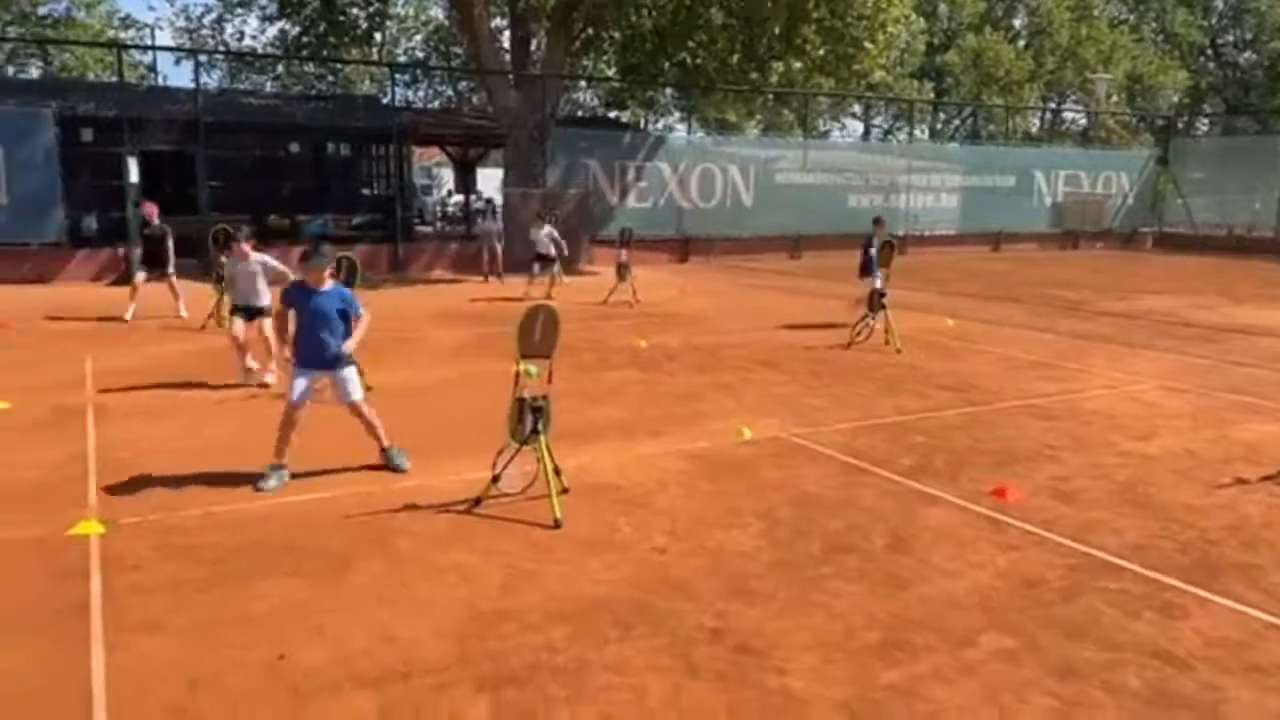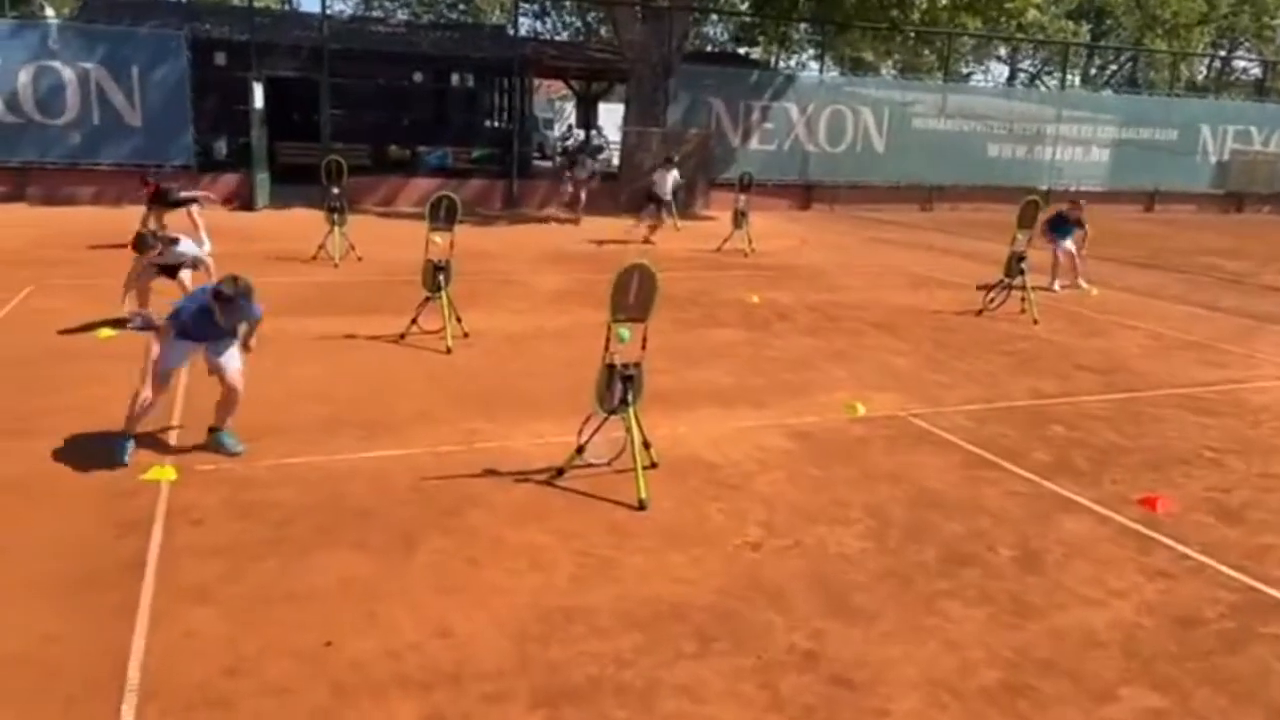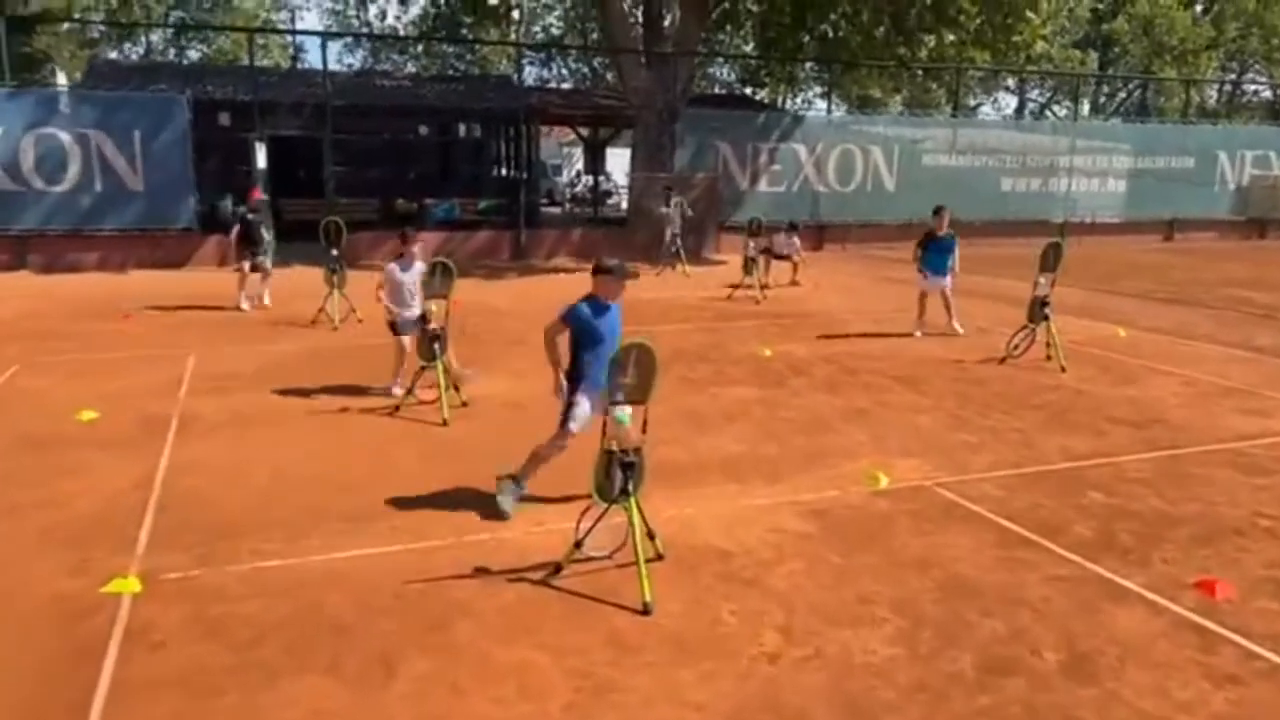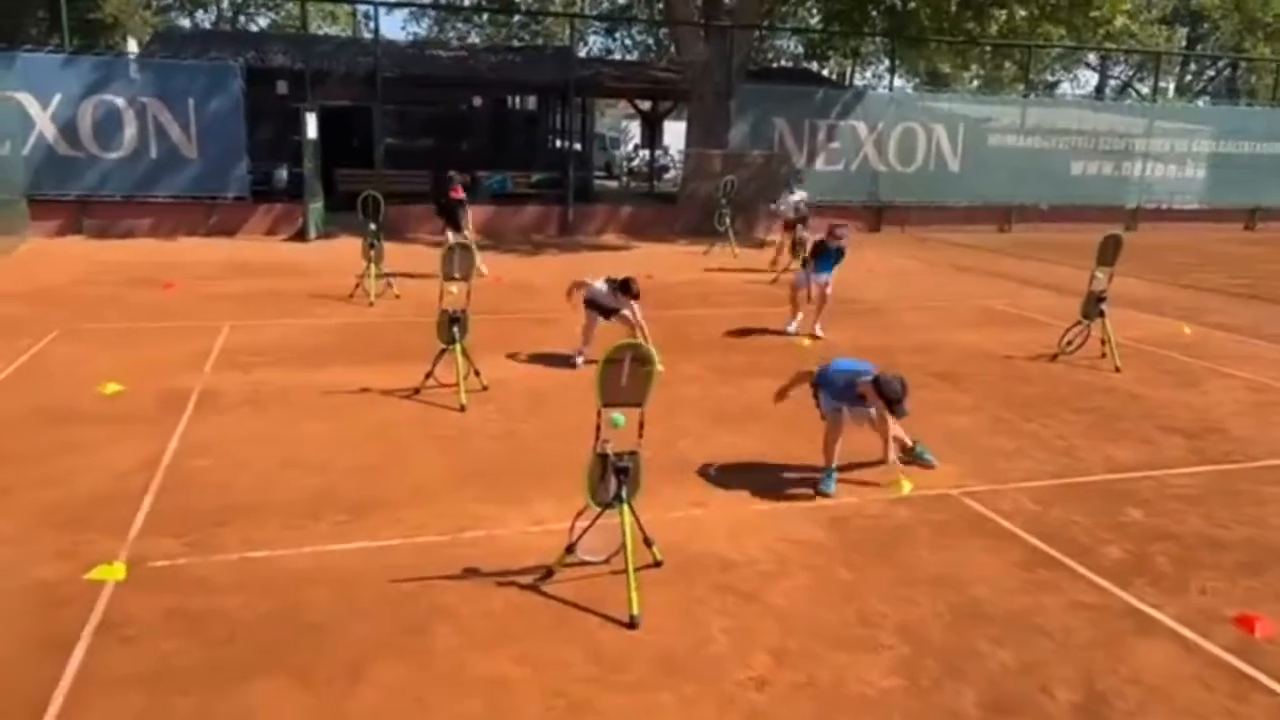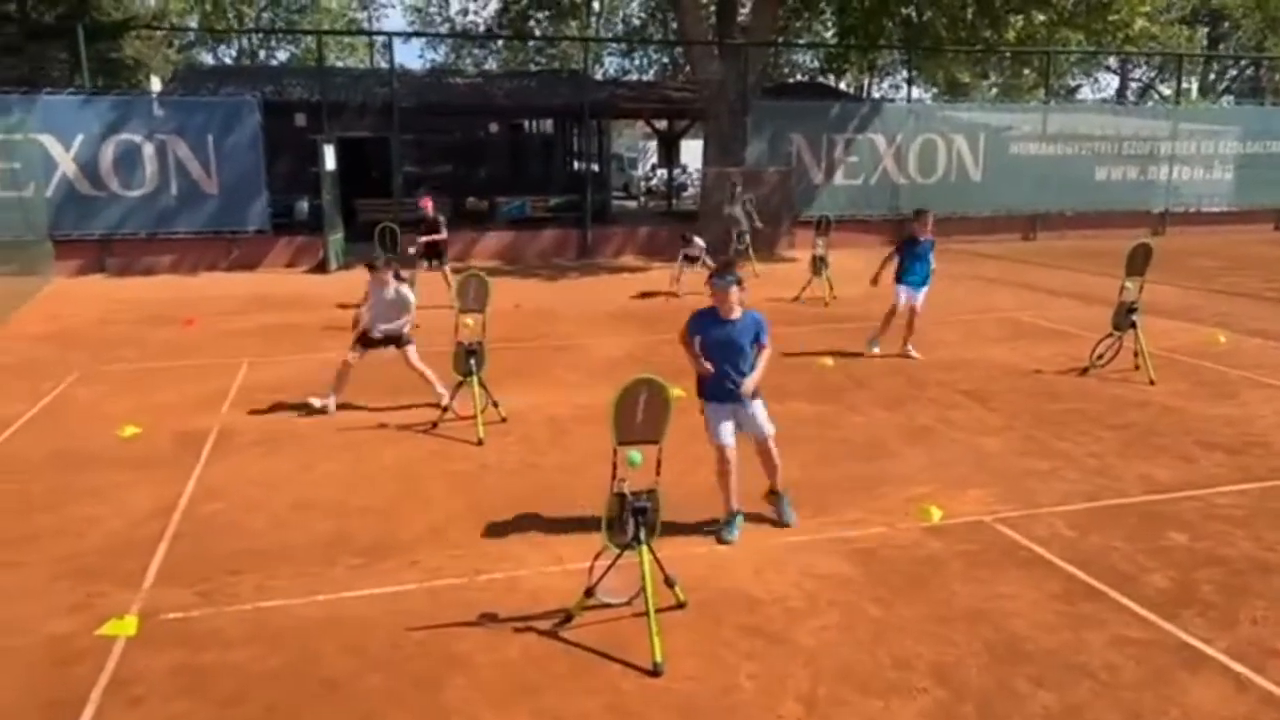
dt=1s
person 1, frame 1
left shoulder: (342, 293)
right shoulder: (293, 291)
left elbow: (362, 318)
right elbow: (281, 314)
left wrist: (352, 342)
right wrist: (284, 341)
left hip: (339, 363)
right hip: (304, 364)
left knee: (359, 409)
right knee: (291, 414)
left ankle: (388, 451)
right ankle: (279, 467)
person 1, frame 2
left shoulder: (250, 310)
right shoulder: (192, 308)
right elbow: (157, 340)
left wrist: (249, 338)
right wrist: (146, 385)
left hip: (223, 339)
right hip: (185, 335)
left knee: (235, 386)
right knee: (156, 384)
left ankle: (218, 432)
right ankle: (128, 437)
person 1, frame 3
left shoulder: (615, 308)
right shoulder: (582, 310)
right elbow: (550, 333)
right wrist: (557, 373)
left hip: (607, 385)
right hip: (584, 387)
right knee: (560, 441)
right ankle: (513, 484)
person 1, frame 4
left shoulder: (880, 390)
right shoulder: (837, 380)
left elbow: (884, 419)
right elbow: (808, 375)
left wrist: (889, 451)
right wrist: (786, 388)
left hip: (857, 393)
right hip: (828, 389)
left knee: (878, 423)
right knee: (836, 424)
left ankle: (910, 449)
right ankle: (829, 472)
person 1, frame 5
left shoulder: (755, 321)
right shoulder: (700, 318)
left elbow: (766, 349)
right elbow: (685, 338)
left wrist: (756, 376)
right wrist: (697, 360)
left hip: (748, 397)
right hip: (714, 399)
left knee: (768, 449)
right knee: (727, 456)
left ankle: (776, 494)
right ankle: (733, 514)
